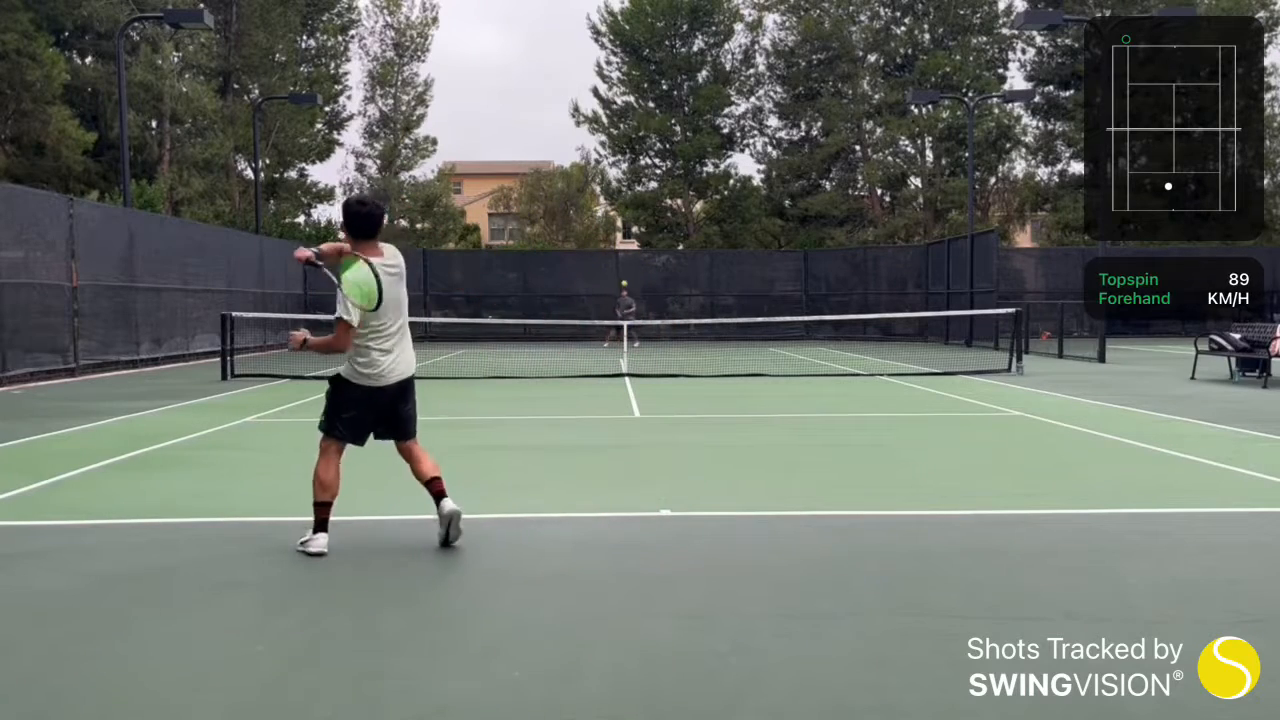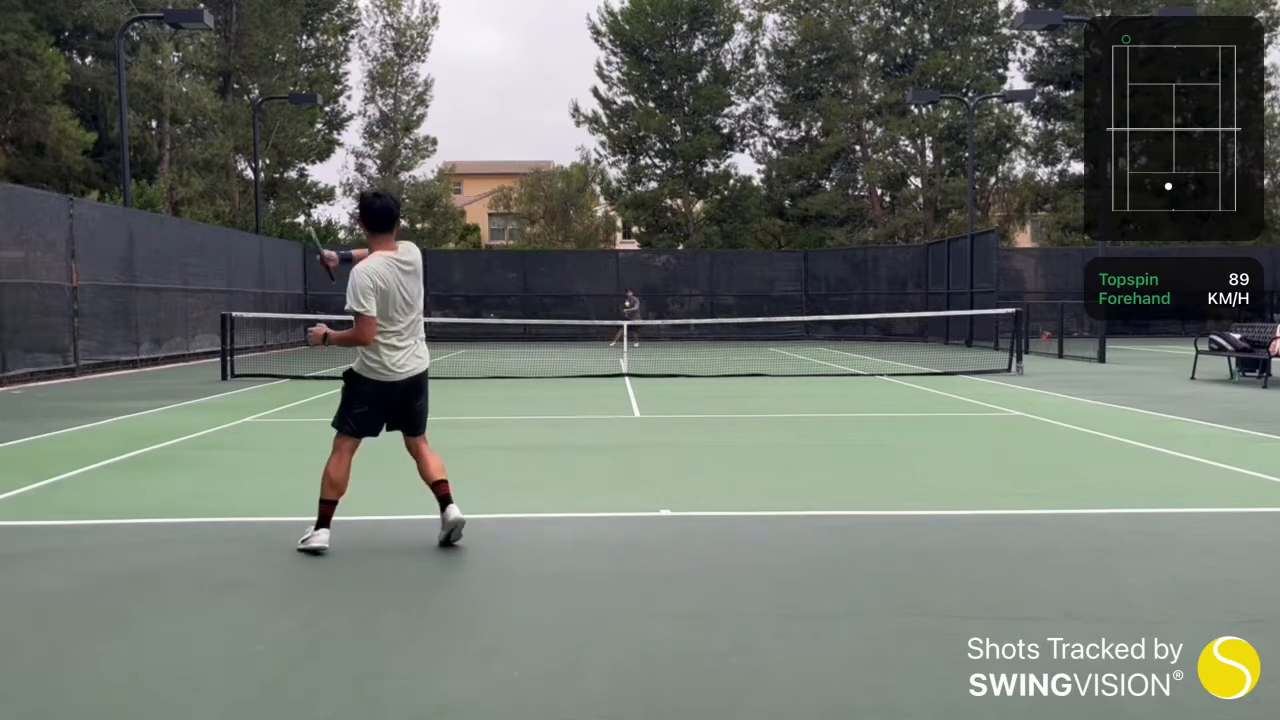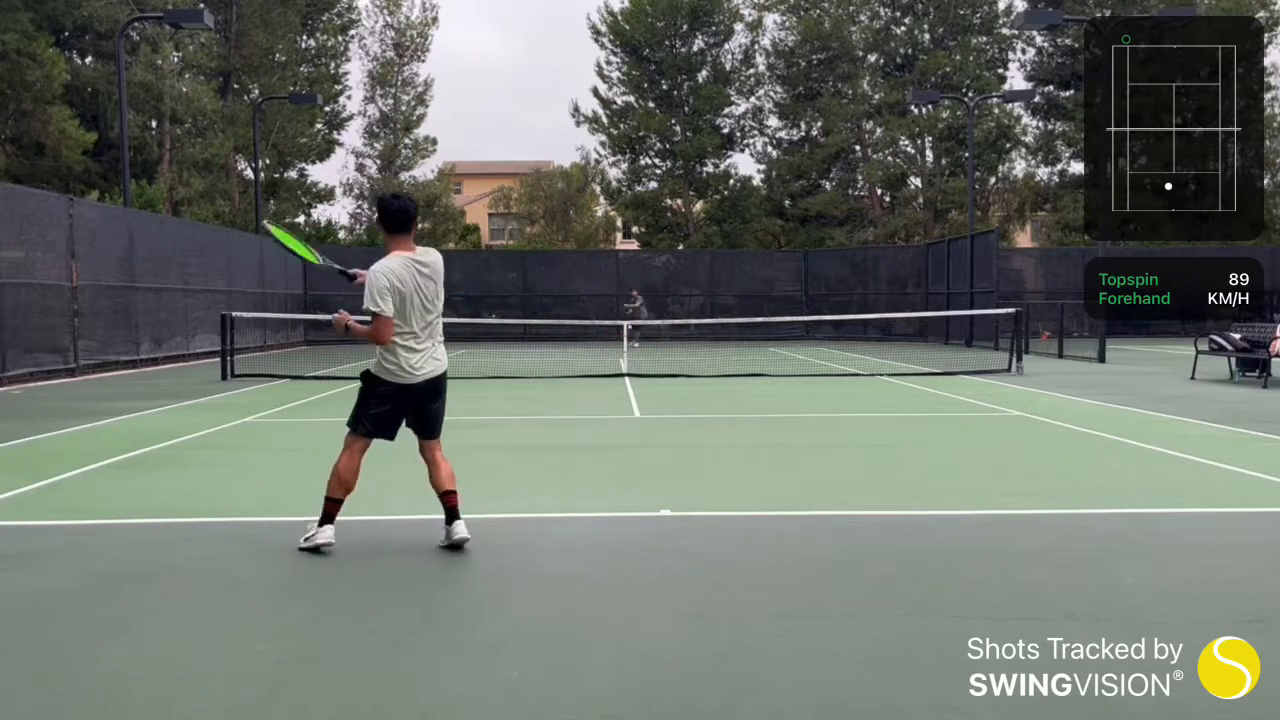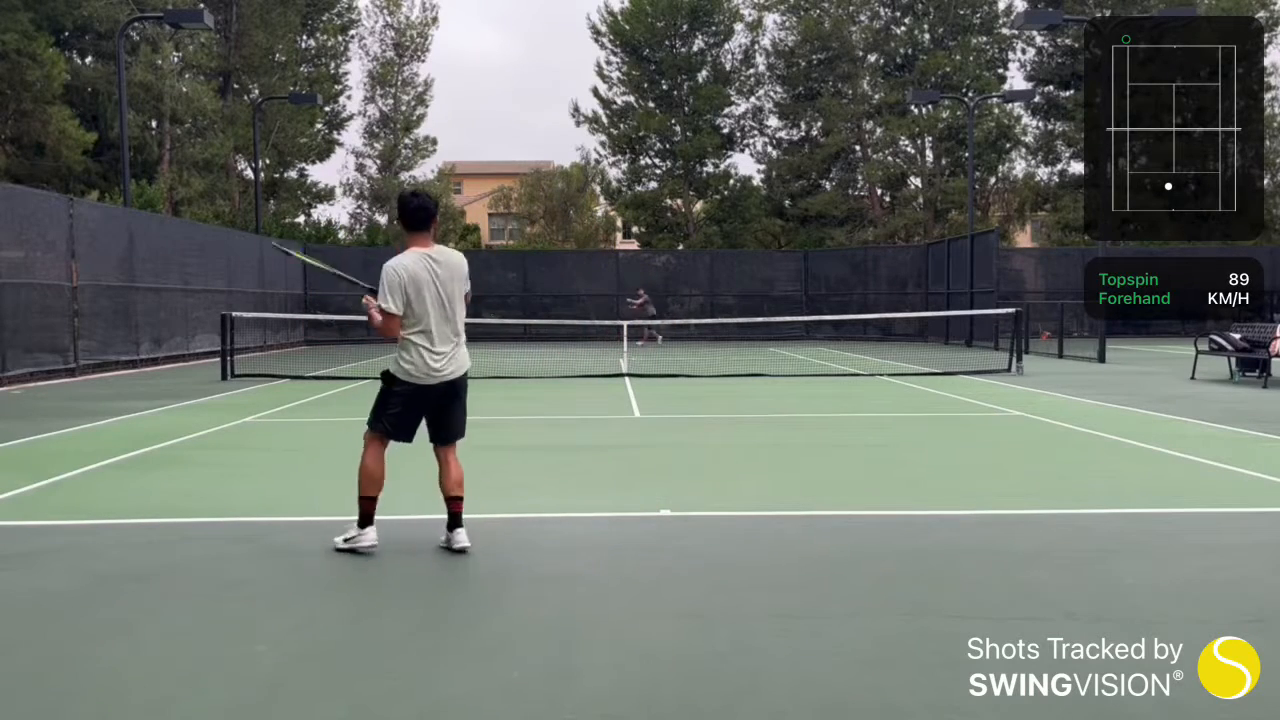
dt=0.1s
person 1, frame 1
right shoulder: (394, 255)
left elbow: (343, 343)
right elbow: (344, 248)
left wrist: (306, 343)
right wrist: (312, 251)
left hip: (363, 379)
right hip: (402, 373)
left knee: (330, 450)
right knee: (410, 447)
left ankle: (319, 533)
right ankle: (444, 502)
person 1, frame 2
left shoulder: (364, 273)
right shoulder: (412, 253)
left elbow: (365, 336)
left wrist: (326, 336)
right wrist: (341, 256)
left hip: (376, 374)
right hip: (416, 369)
left knee: (343, 447)
right knee: (418, 444)
left ankle: (321, 529)
right ankle: (449, 509)
person 1, frame 3
left shoulder: (381, 272)
right shoulder: (435, 258)
left elbow: (381, 335)
left wrist: (349, 327)
left hip: (392, 375)
right hip: (433, 371)
left knee: (354, 446)
right knee: (433, 449)
left ankle: (325, 527)
right ankle: (455, 523)
person 1, frame 4
left shoulder: (395, 268)
right shoulder: (458, 261)
left elbow: (391, 331)
left wrist: (373, 314)
left hip: (412, 375)
right hip: (454, 372)
left knee: (374, 444)
right knee: (447, 452)
left ankle: (365, 528)
right ankle: (457, 529)
